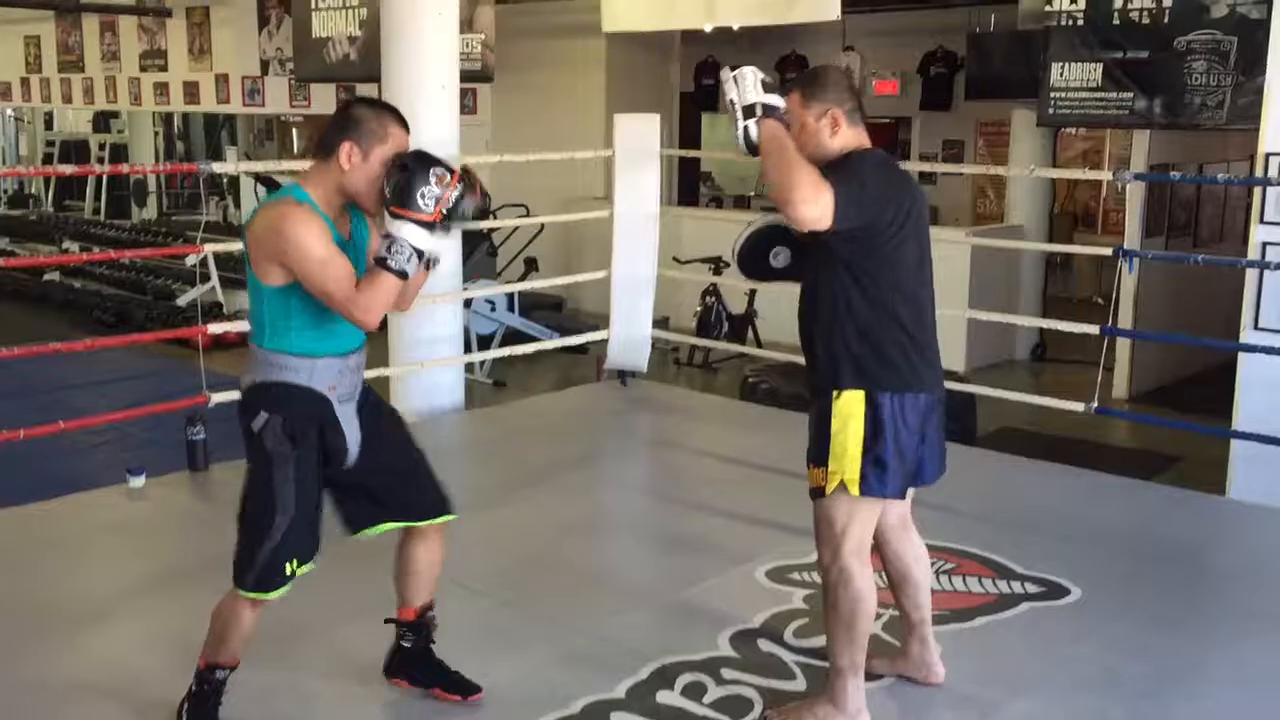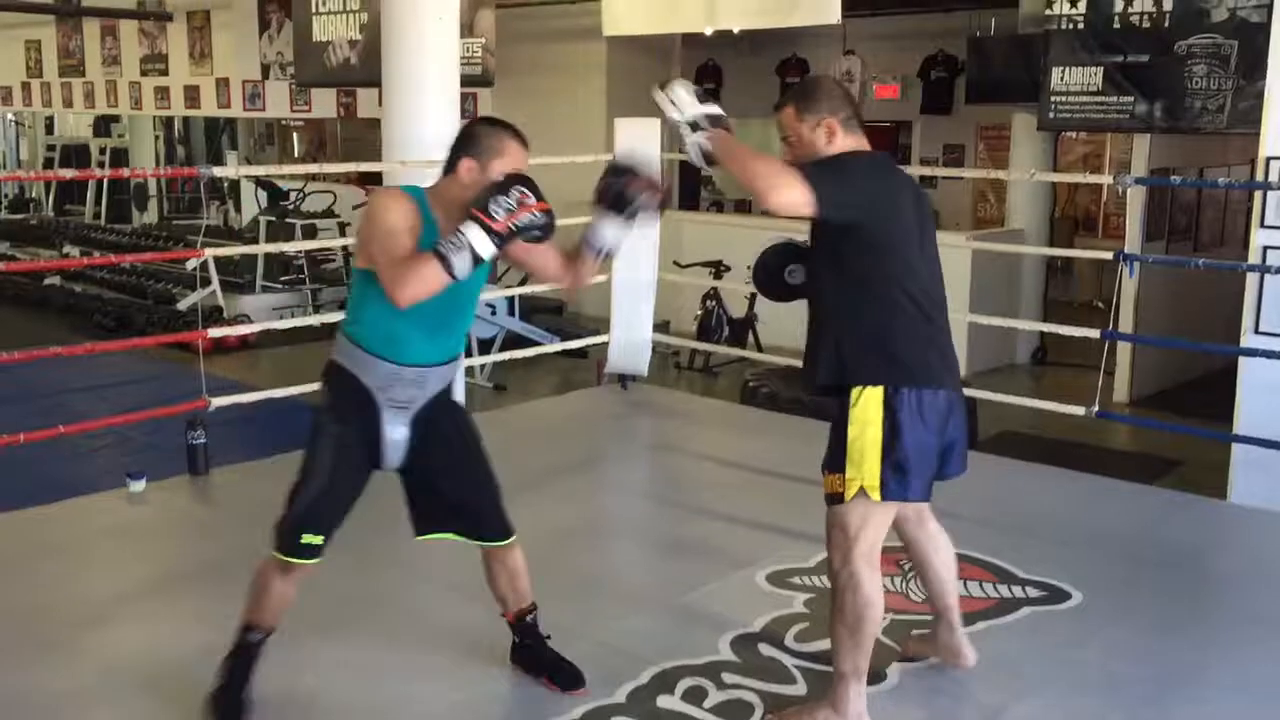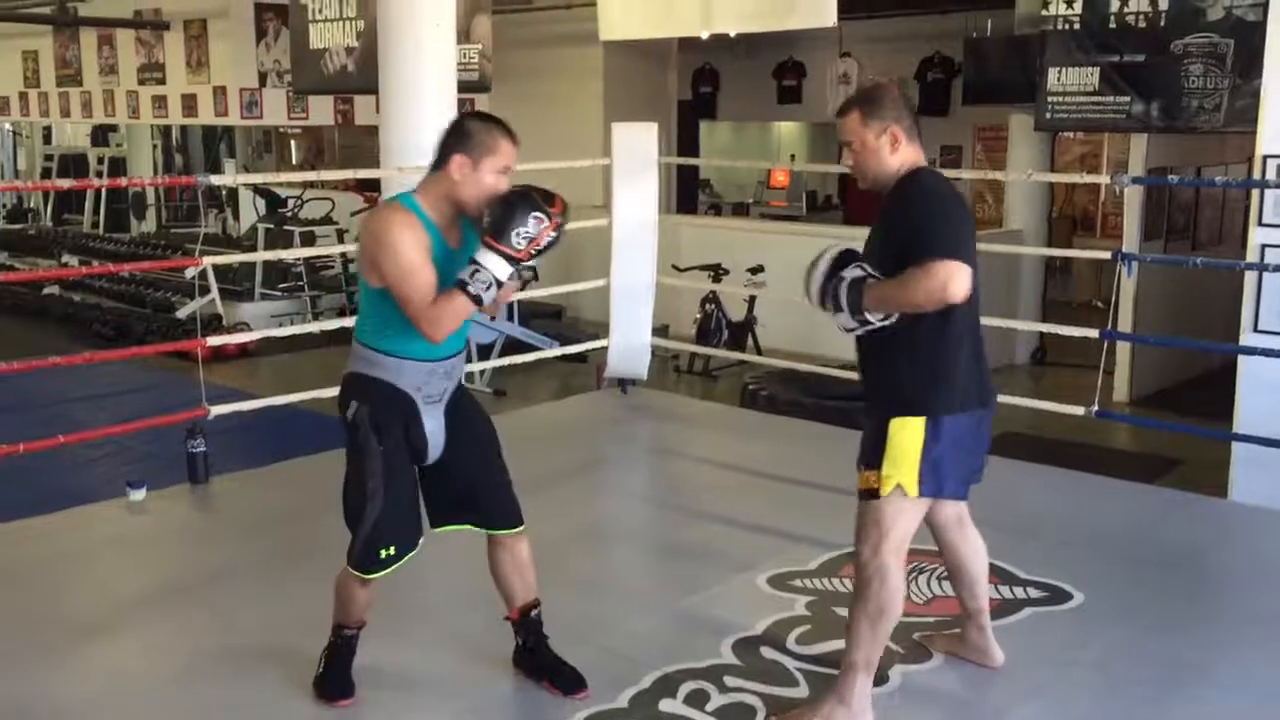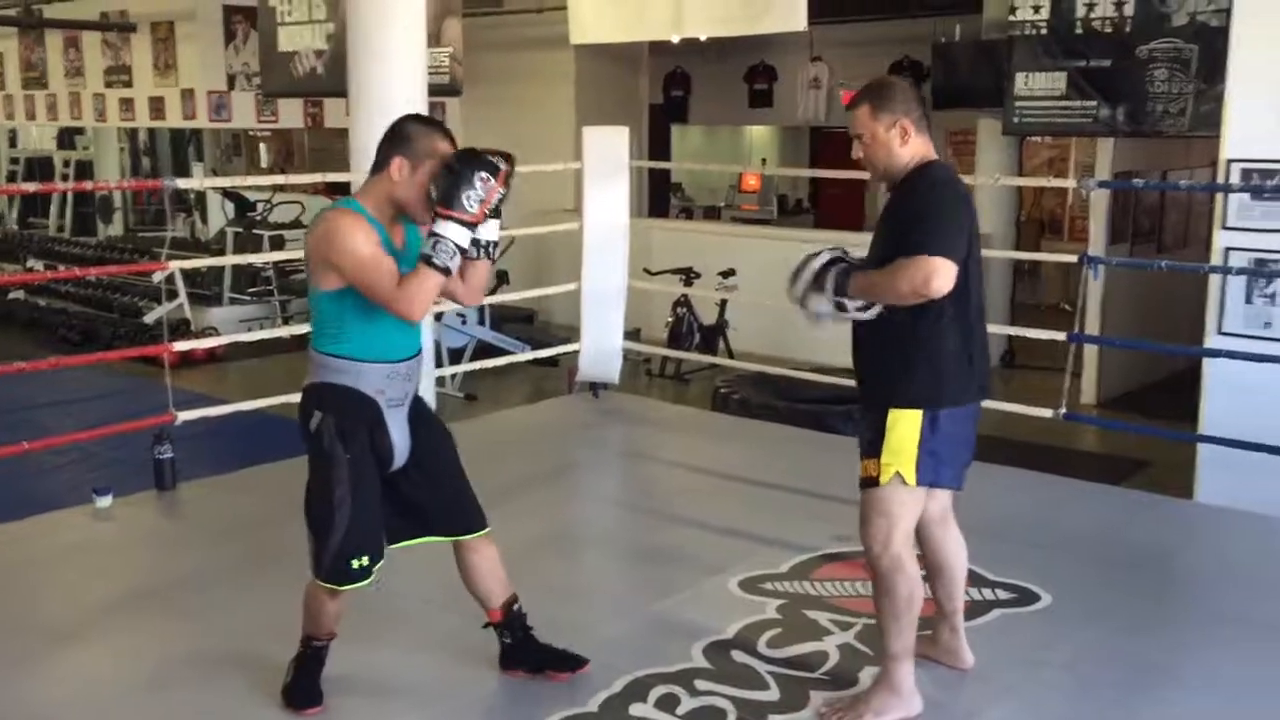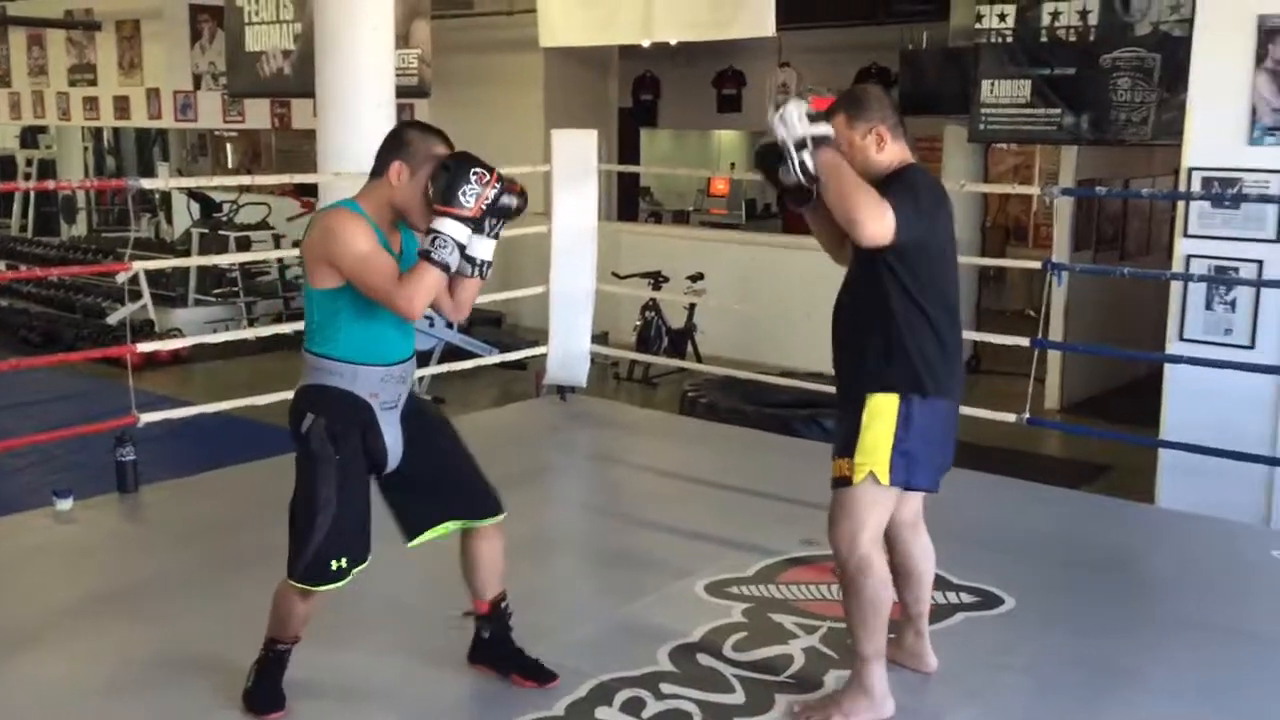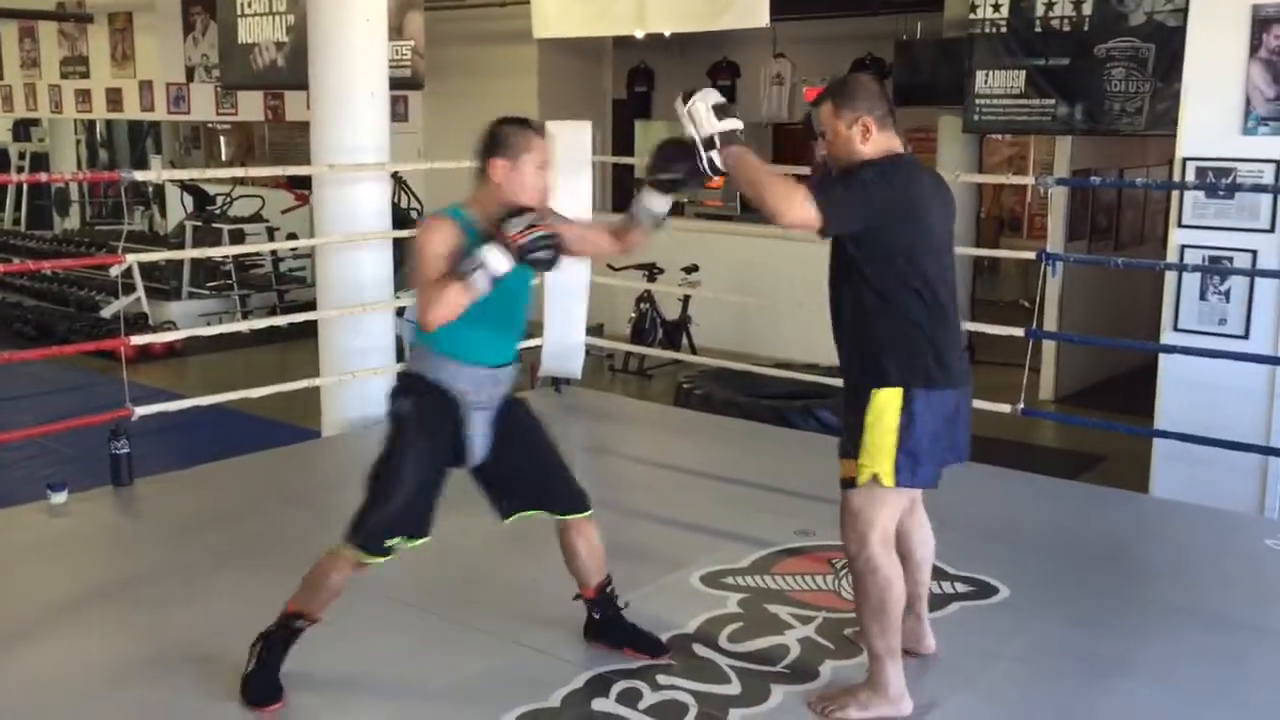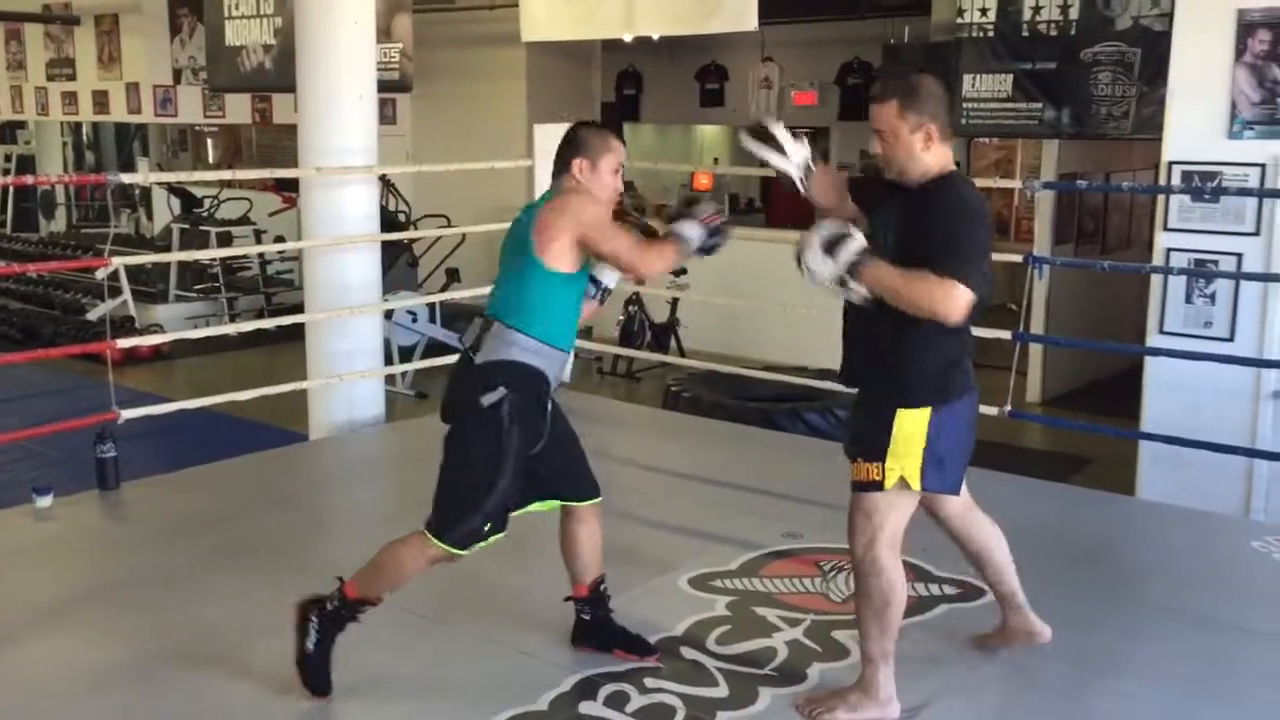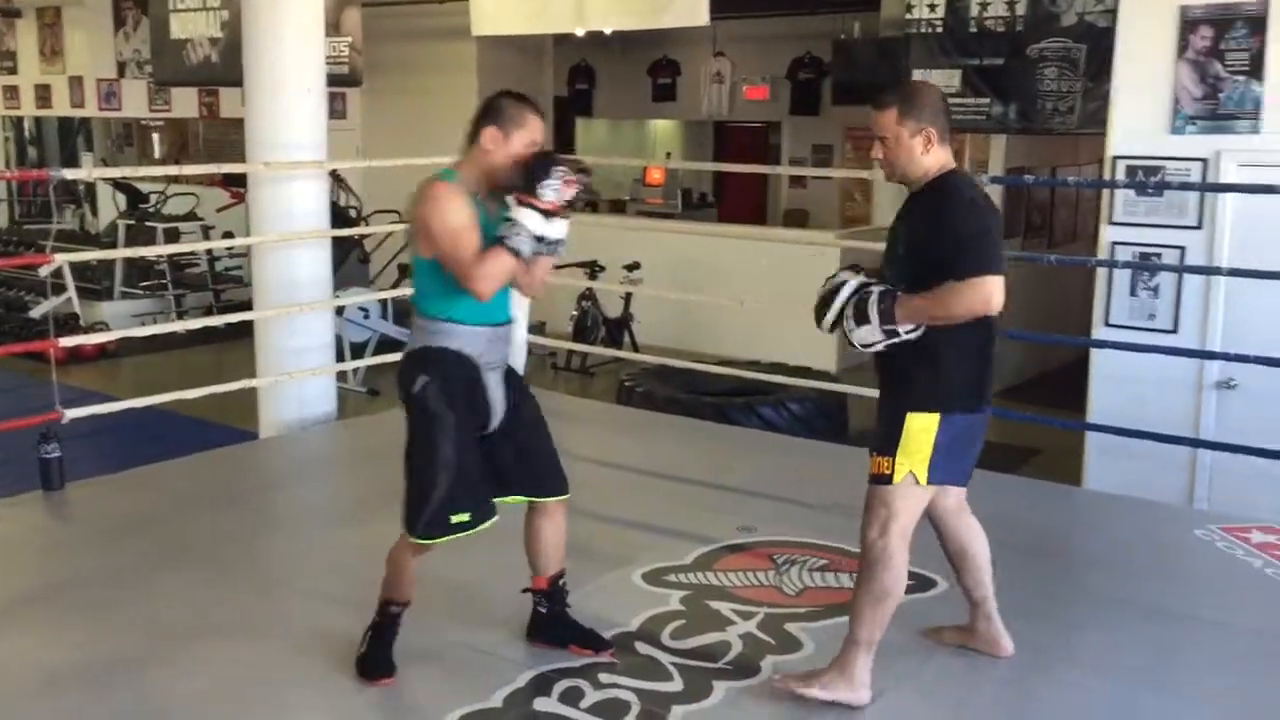
dt=0.3s
person 1, frame 1
left shoulder: (864, 173)
right shoulder: (883, 177)
left elbow: (806, 207)
left wrist: (764, 124)
right wrist: (798, 251)
left hip: (868, 390)
right hip: (901, 384)
left knee: (841, 544)
right knee: (890, 521)
right ankle: (921, 651)
person 1, frame 2
left shoulder: (851, 175)
right shoulder: (893, 183)
left elbow: (774, 192)
left wrist: (708, 131)
right wrist: (811, 272)
left hip: (884, 392)
right hip: (923, 381)
left knee: (852, 545)
right knee: (909, 514)
right ankle: (951, 635)
person 1, frame 3
left shoulder: (928, 199)
right shoulder: (917, 197)
left elbow: (948, 283)
left wrist: (868, 300)
right wrist: (862, 286)
left hip: (924, 405)
right hip: (948, 397)
left knee: (881, 545)
right knee: (949, 516)
right ankle: (979, 635)
person 1, frame 4
left shoulder: (935, 189)
right shoulder: (919, 190)
left elbow: (933, 278)
left wrist: (850, 284)
right wrist: (853, 281)
left hip: (922, 395)
right hip: (927, 388)
left knee: (886, 536)
right knee: (933, 517)
right ankle: (950, 638)
person 1, frame 5
left shoulder: (913, 188)
right shoulder: (900, 191)
left elbow: (868, 229)
right elbow: (851, 249)
left wrist: (816, 150)
right wrist: (804, 180)
left hip: (898, 392)
right hip: (909, 387)
left knee: (854, 534)
right knee: (901, 520)
right ankle: (914, 642)
person 1, frame 6
left shoulder: (882, 182)
right shoulder: (919, 182)
left elbow: (789, 209)
left wrist: (725, 141)
left hip: (900, 386)
right hip: (927, 377)
left knee: (867, 533)
right knee: (904, 505)
right ankle: (915, 626)
person 1, frame 7
left shoulder: (960, 210)
right shoulder: (904, 189)
left elbow: (947, 303)
right elbow: (849, 209)
left wrist: (861, 263)
right wrist: (801, 166)
left hip: (917, 400)
right hip: (899, 389)
left knee: (872, 538)
right knee: (954, 507)
right ankle: (1021, 619)
person 1, frame 8
left shoulder: (961, 205)
right shoulder: (928, 200)
left elbow: (984, 295)
left wrist: (895, 311)
right wrist: (867, 284)
left hip: (938, 397)
right hip: (933, 390)
left knee: (885, 528)
right knee: (949, 508)
left ankle: (850, 672)
right ankle: (988, 628)
person 2, frame 1
left shoulder: (352, 213)
right shoulder: (288, 219)
left elbow: (400, 298)
right elbow: (364, 309)
left wrist: (433, 221)
right wrist: (413, 220)
left hip: (348, 397)
right hip: (289, 409)
left knee: (428, 517)
right knee: (264, 578)
left ankle: (411, 652)
person 2, frame 2
left shoulder: (496, 223)
right shoulder: (394, 207)
left elbow: (573, 275)
right elbow: (401, 291)
left wrist: (614, 219)
right wrist: (481, 231)
left hip: (430, 403)
right hip: (358, 399)
left knee: (495, 533)
right knee: (300, 547)
left ankle: (530, 642)
right ankle: (241, 664)
person 2, frame 3
left shoulder: (471, 221)
right shoulder: (394, 224)
left elbow: (489, 305)
right elbow: (434, 324)
left wrist: (516, 254)
right wrist: (501, 252)
left hip: (447, 395)
right hip: (384, 401)
left knee: (506, 523)
right knee: (374, 554)
left ankle: (531, 644)
right ankle: (340, 650)
person 2, frame 4
left shoulder: (409, 226)
right shoulder: (341, 228)
left elbow: (471, 294)
right elbow: (411, 305)
left wrist: (483, 219)
right wrist: (457, 221)
left hip: (403, 404)
right hip: (345, 412)
left knee: (469, 527)
right knee: (343, 566)
left ankle: (516, 643)
right ankle: (309, 660)
person 2, frame 5
left shoulder: (409, 233)
right shoulder: (338, 227)
left elbow: (455, 310)
right elbow: (408, 302)
left wrist: (481, 230)
right wrist: (454, 220)
left hip: (399, 404)
right hip: (338, 413)
left knee: (483, 513)
right knee: (318, 568)
left ankle: (492, 641)
right ankle: (271, 664)
person 2, frame 6
left shoulder: (535, 222)
right shoulder: (441, 230)
left elbow: (619, 245)
right elbow: (433, 314)
left wrist: (656, 194)
right wrist: (496, 251)
left hip: (495, 402)
right hip: (435, 403)
left knee: (574, 511)
right knee: (373, 542)
left ankle: (604, 617)
right ankle: (275, 644)
person 2, frame 7
left shoulder: (551, 221)
right shoulder: (573, 209)
left elbow: (566, 311)
right elbow: (648, 261)
left wrist: (610, 269)
right wrist: (692, 230)
left hip: (523, 386)
right hip: (501, 387)
left knee: (583, 500)
right knee: (450, 536)
left ankle: (593, 621)
right ankle: (329, 614)
person 2, frame 8
left shoulder: (498, 199)
right shoulder: (442, 197)
left elbow: (532, 283)
right elbow: (478, 281)
left wrist: (551, 213)
right wrist: (528, 210)
left hip: (493, 367)
right hip: (442, 372)
left knee: (549, 492)
right knee: (432, 524)
left ankle: (549, 615)
right ankle: (383, 627)
